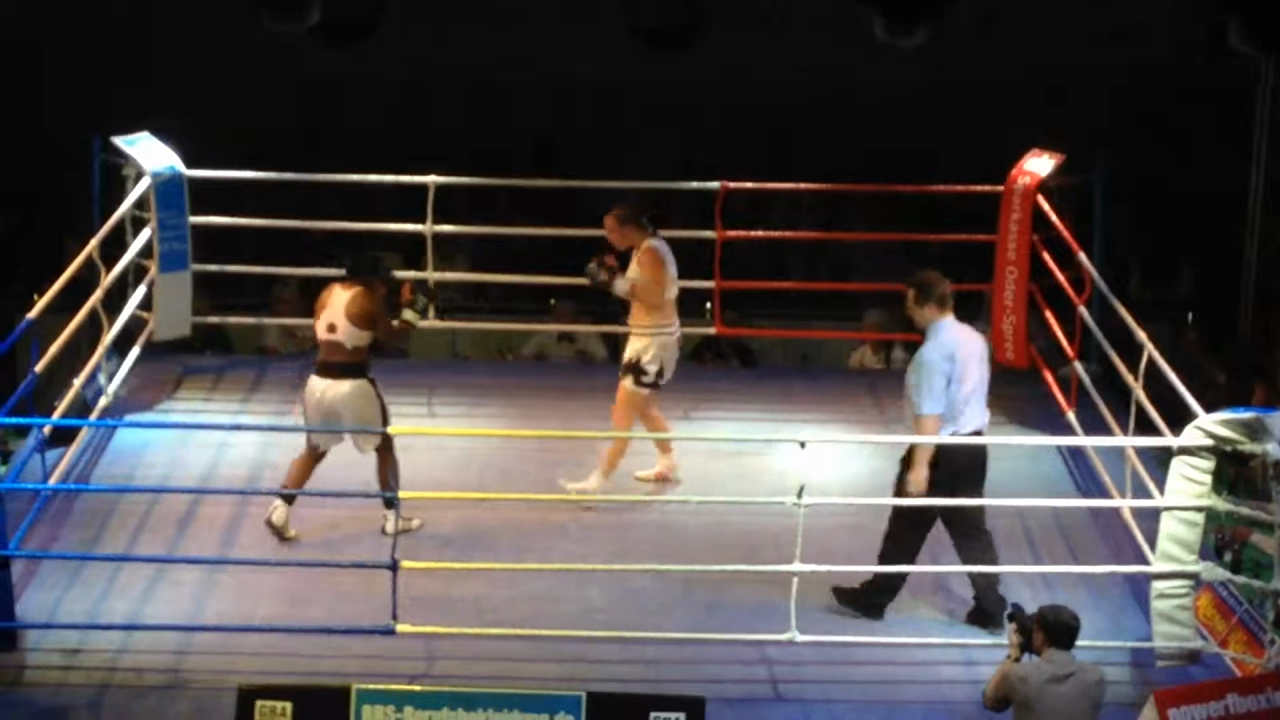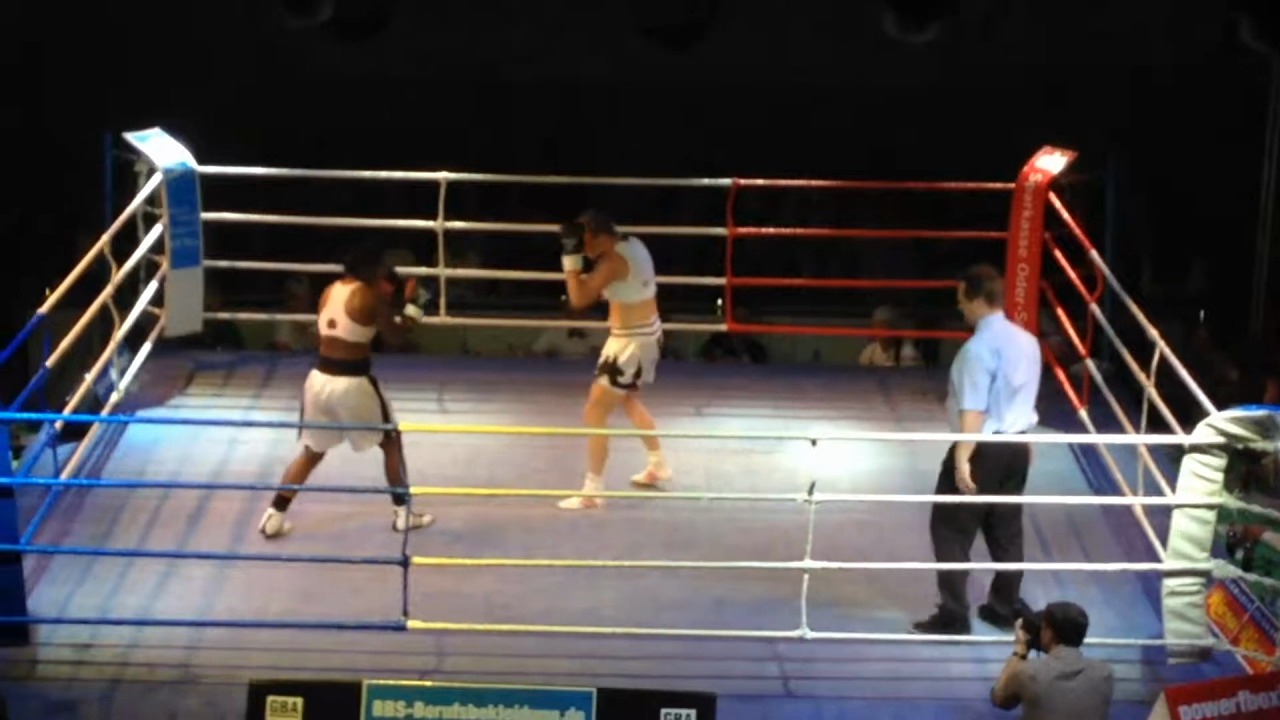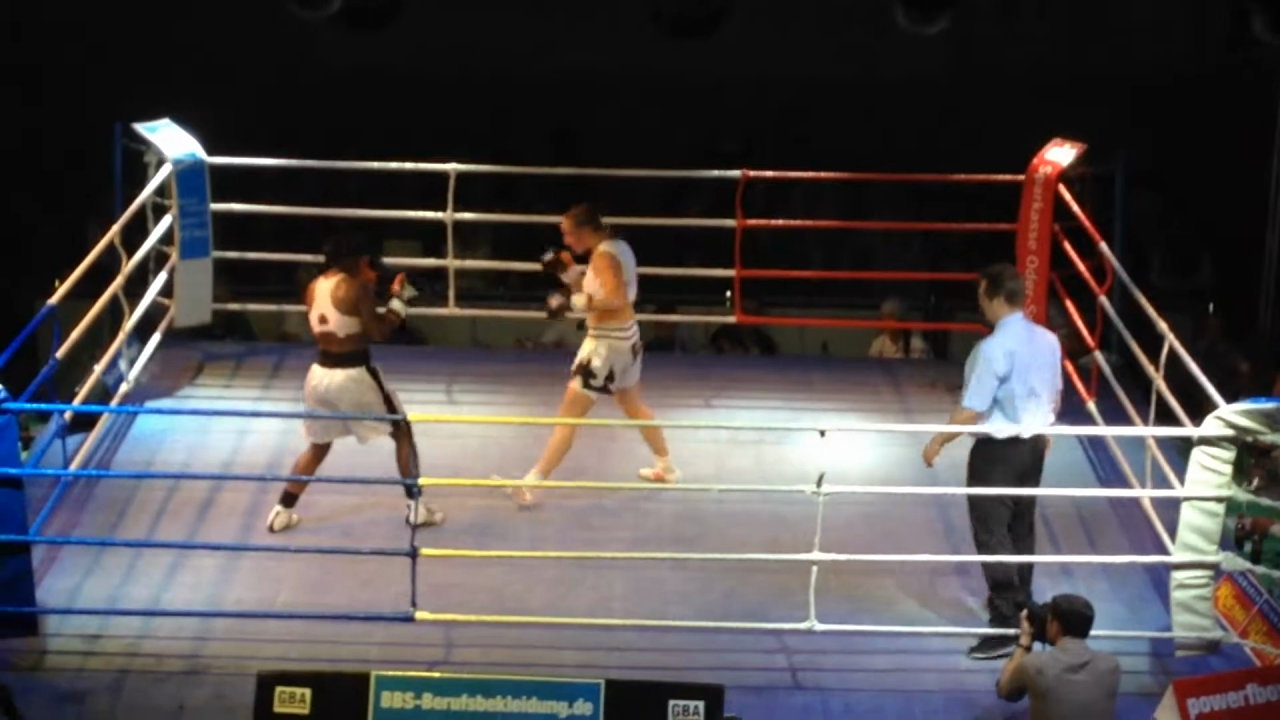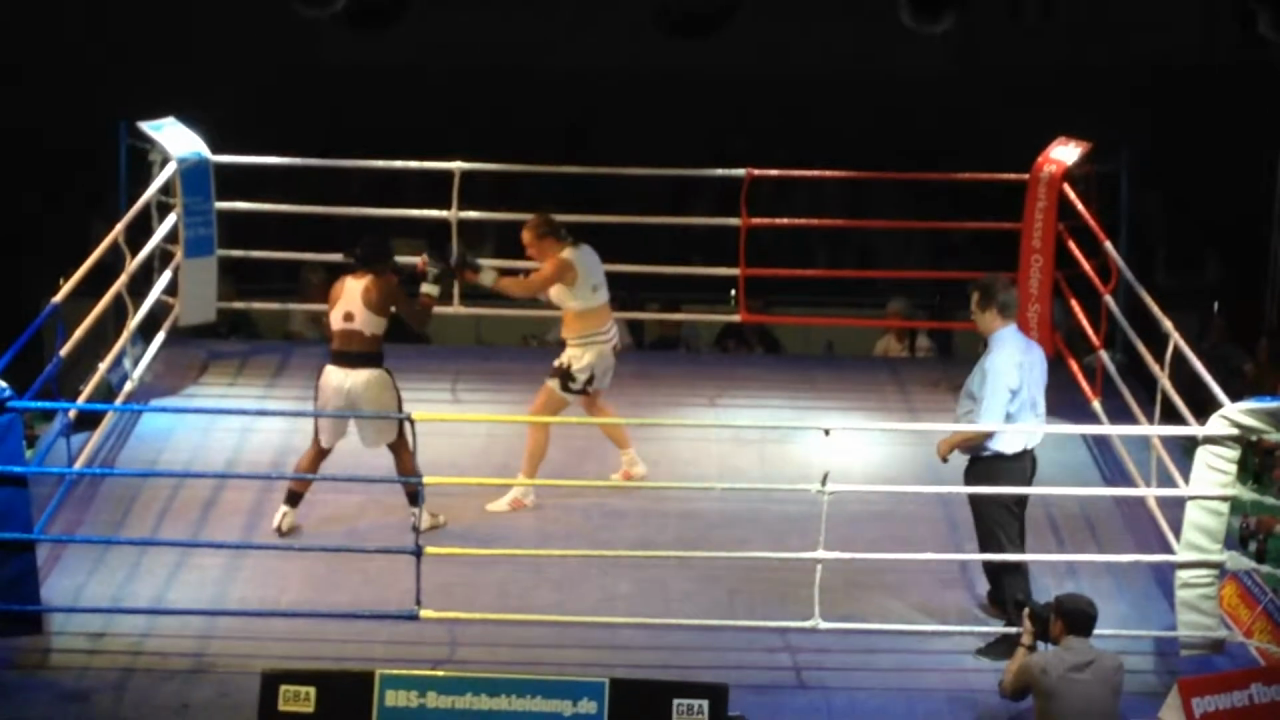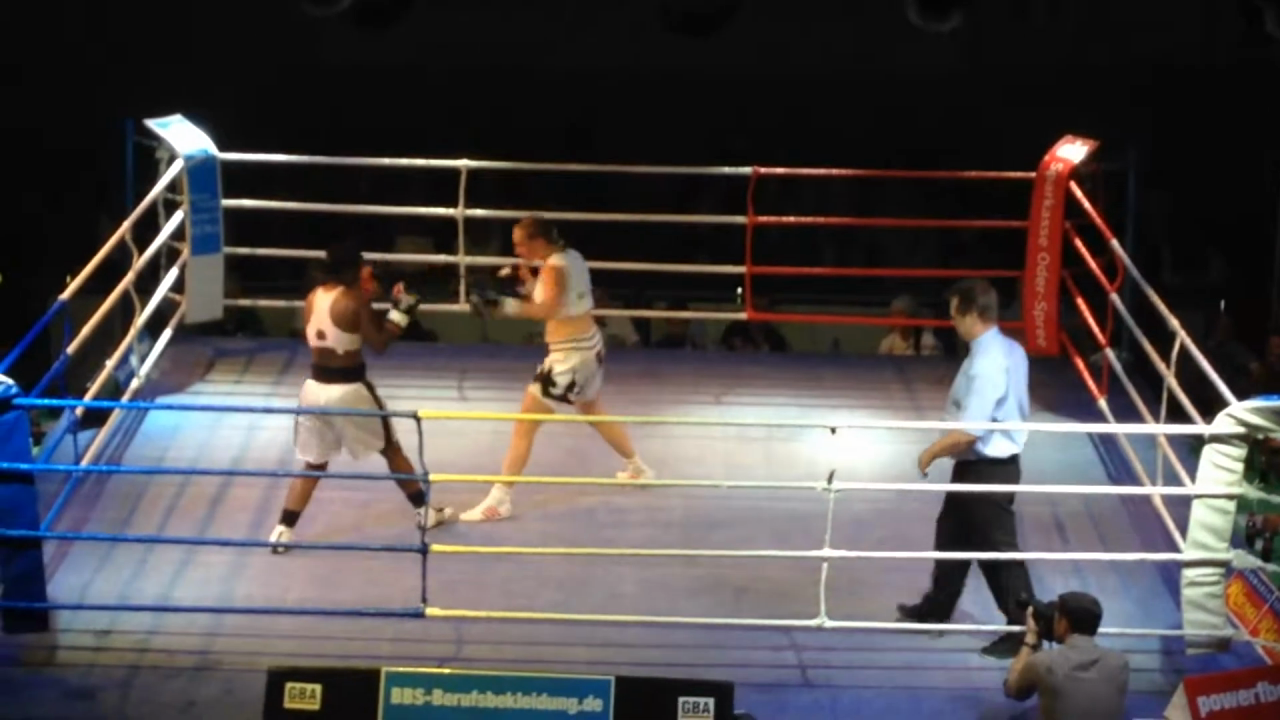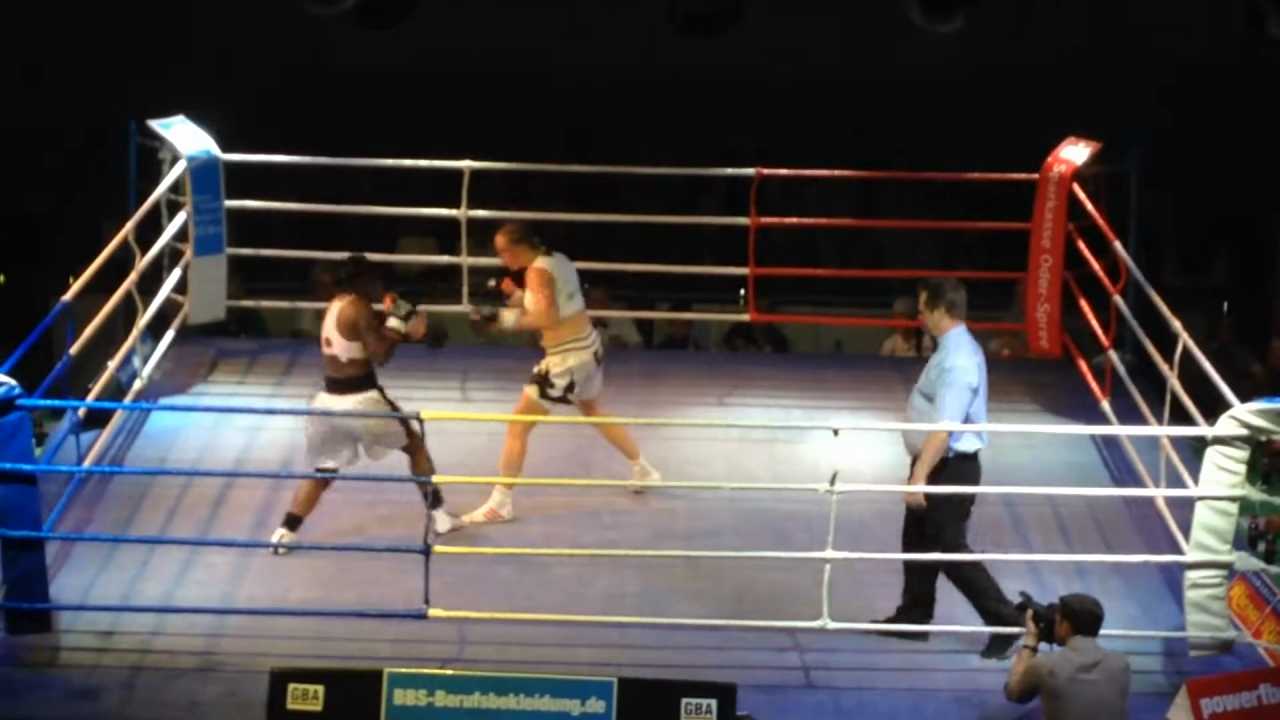
dt=0.3s
person 1, frame 1
left shoulder: (934, 351)
right shoulder: (974, 340)
left elbow: (930, 415)
left wrist: (920, 465)
left hip: (940, 449)
right hip: (973, 445)
left knee: (905, 527)
right knee: (972, 528)
left ankle: (873, 599)
right ankle: (990, 607)
person 1, frame 2
left shoulder: (979, 346)
right shoulder: (1027, 340)
left elbow: (973, 410)
left wrist: (961, 459)
left hip: (985, 449)
right hip: (1017, 445)
left knee: (951, 529)
right knee: (1006, 530)
left ankle: (953, 615)
right ankle: (1004, 606)
person 1, frame 3
left shoulder: (994, 347)
right shoulder: (1048, 340)
left elbow: (972, 409)
right elbow: (1055, 395)
left wrist: (938, 441)
left hip: (997, 451)
right hip: (1033, 445)
left knee: (992, 534)
right knee: (1021, 529)
left ankle: (1008, 623)
right ankle: (1017, 602)
person 1, frame 4
left shoulder: (999, 360)
right shoulder: (1032, 350)
left elbow: (985, 425)
left wrist: (950, 442)
left hip: (996, 466)
right hip: (1023, 457)
left knee: (1000, 545)
right knee: (1010, 539)
left ankle: (1020, 631)
right ankle: (1008, 601)
person 1, frame 5
left shoulder: (985, 366)
right shoulder: (1010, 350)
left elbow: (968, 431)
left wrist: (931, 452)
left hip: (988, 470)
right hip: (979, 465)
left knee: (997, 550)
right knee: (952, 536)
left ankle: (1023, 629)
right ankle: (937, 608)
person 1, frame 6
left shoulder: (956, 361)
right shoulder: (956, 348)
left elbow: (943, 429)
left wrist: (918, 477)
right wrist: (921, 472)
left hip: (949, 469)
right hip: (940, 465)
left knee: (951, 550)
right knee: (917, 541)
left ankle: (1006, 620)
right ankle: (913, 617)
person 2, frame 1
left shoulder: (650, 253)
right shoulder: (647, 248)
left elbow: (656, 299)
right elbow: (639, 291)
left wrist: (618, 283)
right wrist: (614, 275)
left hip: (653, 342)
right hip: (653, 338)
left knee: (622, 415)
right knee: (642, 406)
left ankle: (595, 483)
right ankle: (667, 466)
person 2, frame 2
left shoulder: (615, 259)
right shoulder: (632, 245)
left elbow: (579, 299)
left wrist: (571, 257)
left hip: (630, 341)
right hip: (646, 335)
left knee: (594, 413)
right knee: (628, 401)
left ankle: (593, 490)
right ankle: (657, 466)
person 2, frame 3
left shoulder: (605, 256)
right shoulder: (618, 247)
left elbow: (614, 299)
left wrist: (572, 301)
right wrist: (568, 270)
left hip: (605, 345)
right hip: (626, 340)
left knee: (568, 417)
right knee: (633, 407)
left ankle: (529, 486)
right ankle: (665, 468)
person 2, frame 4
left shoulder: (562, 263)
right shoulder: (584, 252)
left elbow: (524, 289)
left wrist: (479, 274)
right wrist: (542, 288)
left hip: (585, 350)
right hip: (605, 341)
left knee: (538, 416)
right knee: (593, 404)
left ankle: (523, 492)
right ankle: (632, 463)
person 2, frame 5
left shoulder: (554, 268)
right shoulder: (570, 257)
left elbow: (548, 310)
left wrist: (502, 304)
right wrist: (527, 286)
left hip: (570, 358)
right hip: (590, 348)
left knee: (523, 427)
right knee: (592, 413)
left ankle: (498, 502)
right ankle: (636, 468)
person 2, frame 6
left shoulder: (539, 272)
right shoulder: (557, 261)
left elbow: (548, 320)
left wrist: (503, 319)
right wrist: (513, 295)
left hip: (566, 359)
right hip: (588, 349)
left knee: (518, 427)
right knee: (594, 414)
left ankle: (500, 503)
right ankle: (643, 471)
person 3, frame 1
left shoulder: (327, 293)
right shoulder: (370, 300)
right elbow: (394, 340)
right wrist: (412, 308)
left hip: (319, 383)
right hip: (354, 386)
left knee: (314, 450)
right knee: (384, 448)
left ankle: (281, 509)
right ankle: (393, 518)
person 3, frame 2
left shoulder: (330, 291)
right shoulder: (371, 296)
right elbow: (396, 337)
right wrist: (413, 304)
left hip: (320, 379)
right hip: (353, 383)
left knee: (312, 453)
right knee: (391, 443)
left ankle: (274, 517)
right ankle: (403, 513)
person 3, frame 3
left shoulder: (314, 286)
right shoulder: (356, 287)
right elbow: (379, 333)
right wrist: (399, 300)
left hip: (321, 374)
right hip: (354, 374)
left knee: (317, 446)
right knee: (402, 434)
left ankle: (281, 512)
right ankle: (417, 508)
person 3, frame 4
left shoulder: (338, 286)
right shoulder: (385, 286)
right elbow: (419, 319)
right wrist: (429, 282)
left hip: (334, 374)
right hip: (370, 376)
left knee: (319, 447)
right knee: (399, 444)
left ankle: (287, 513)
right ankle: (419, 514)
person 3, frame 5
left shoulder: (311, 298)
right shoulder: (355, 300)
right elbow: (379, 346)
right wrist: (400, 310)
left hip: (315, 389)
right hip: (349, 391)
left knee: (313, 467)
right knee: (391, 450)
left ankle: (282, 531)
right ankle: (424, 512)
person 3, frame 6
left shoulder: (337, 305)
right shoulder: (360, 308)
right elbow: (381, 356)
left wrist: (405, 329)
right wrist: (398, 320)
left hip: (329, 401)
right hip: (362, 400)
left knee: (322, 474)
right knee: (415, 446)
left ankle: (285, 533)
right ankle: (437, 516)
